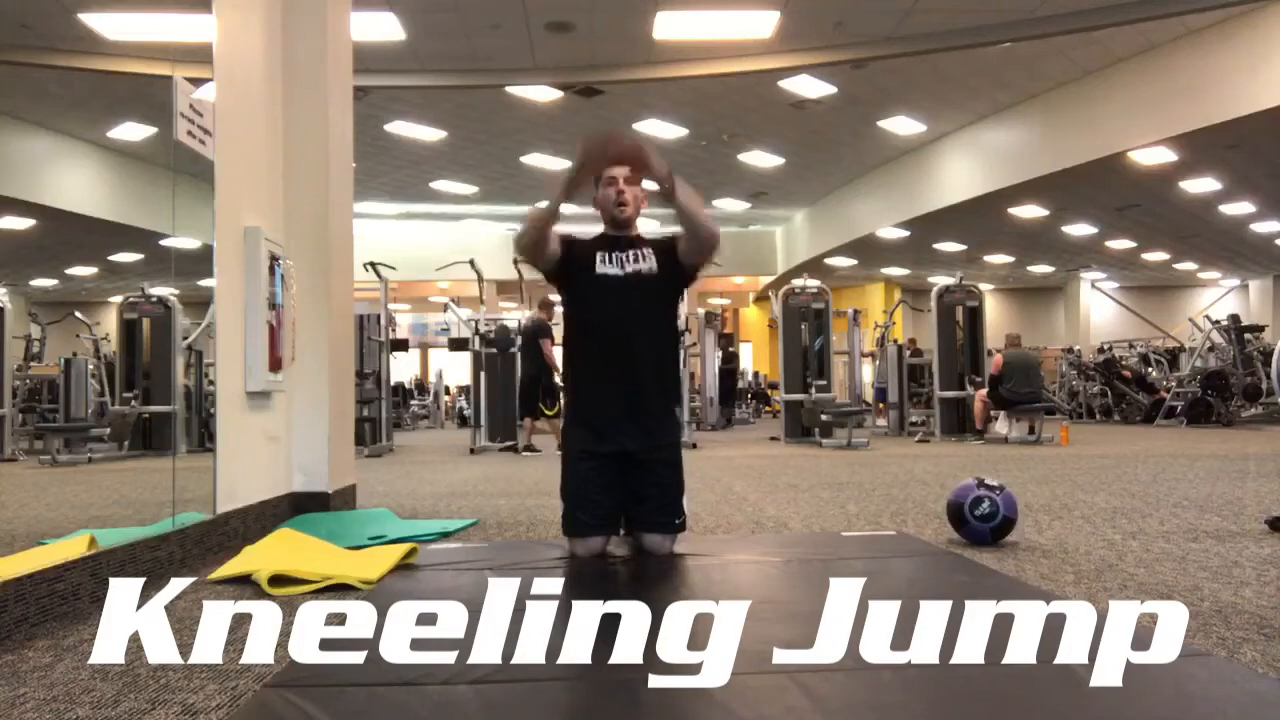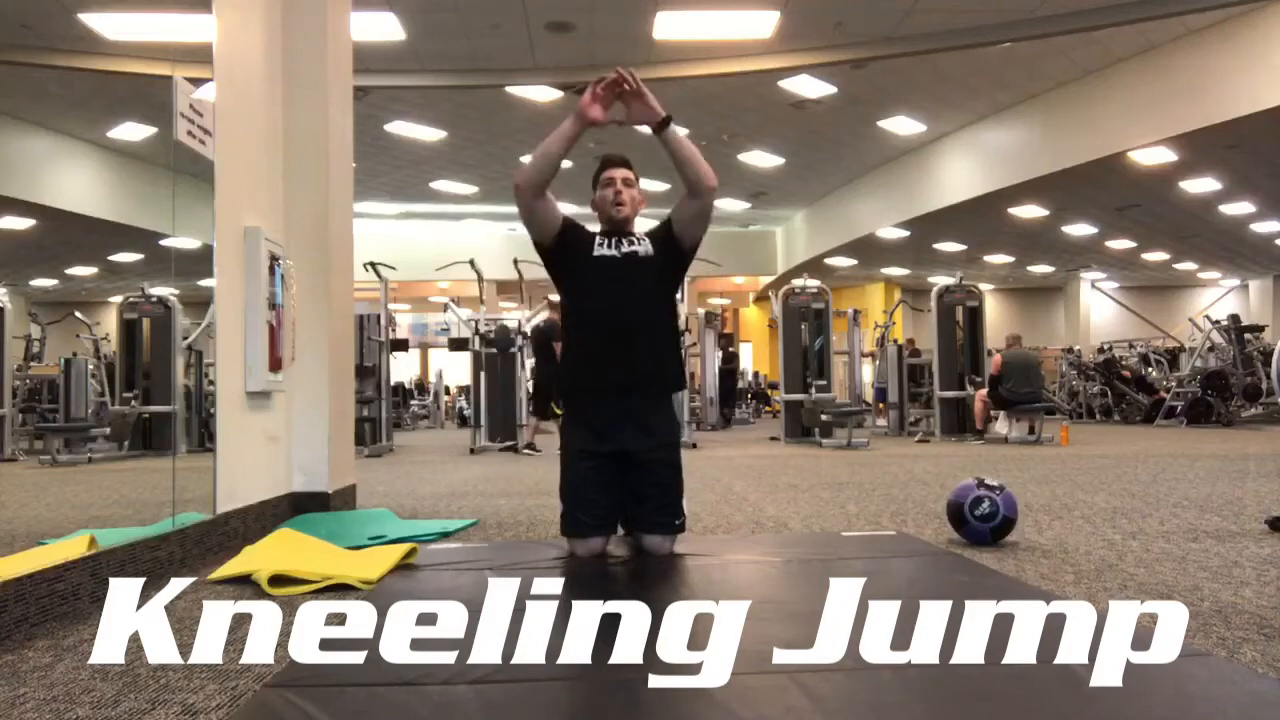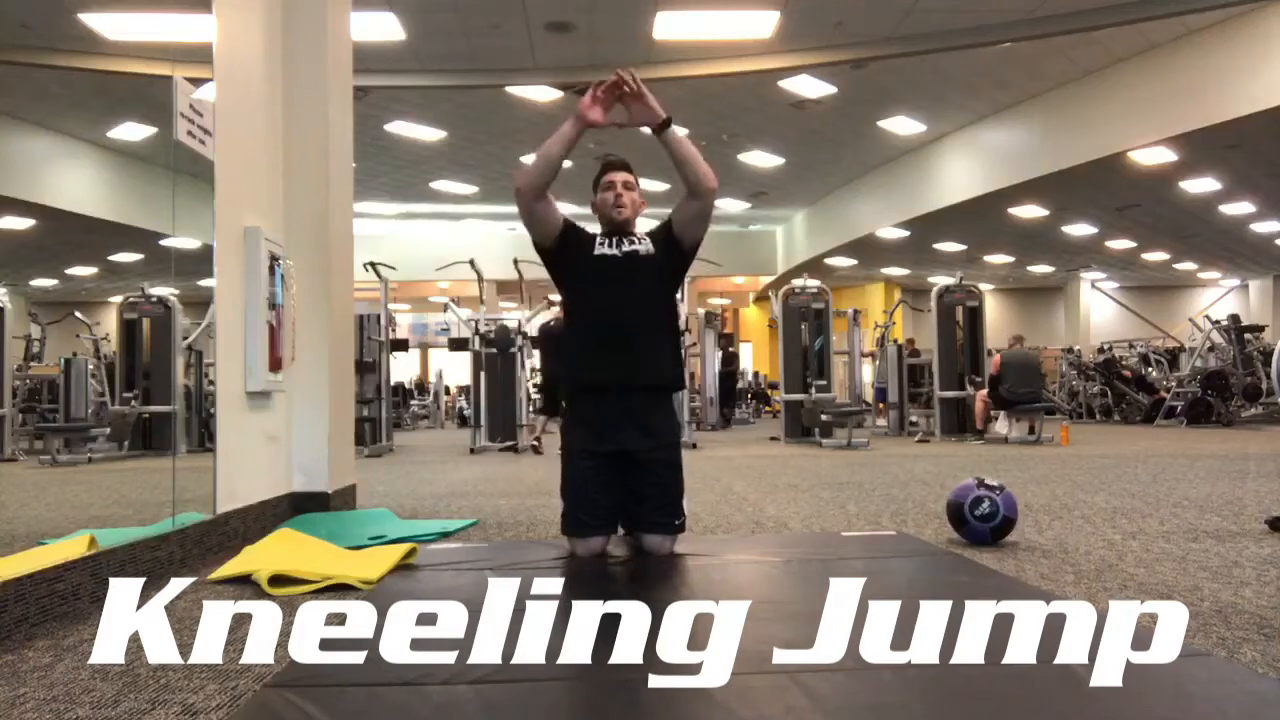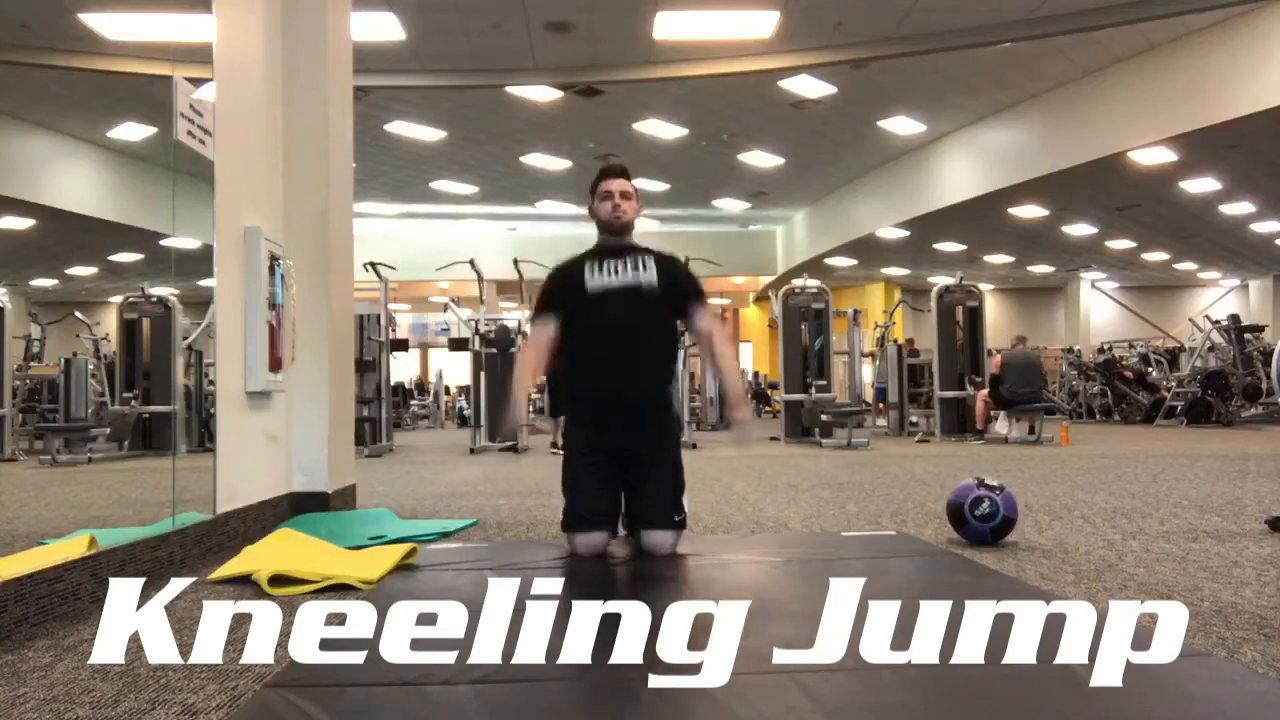
dt=0.2s
person 1, frame 1
left shoulder: (669, 250)
right shoulder: (574, 252)
left elbow: (709, 237)
right elbow: (527, 245)
left wrist: (666, 179)
right wrist: (572, 180)
left hip: (655, 423)
right hip: (589, 426)
left knee: (658, 547)
right knee: (586, 550)
person 1, frame 2
left shoulder: (664, 246)
right shoulder: (572, 246)
left elbow: (704, 189)
right elbow: (527, 189)
left wrist: (658, 122)
right wrist: (579, 122)
left hip: (652, 416)
right hip: (587, 418)
left knee: (657, 545)
right knee: (586, 549)
person 1, frame 3
left shoulder: (665, 247)
right shoulder: (572, 247)
left elbow: (705, 189)
right elbow: (527, 190)
left wrist: (659, 124)
right wrist: (578, 124)
left hip: (653, 414)
right hip: (588, 416)
left knee: (658, 547)
right knee: (587, 549)
person 1, frame 4
left shoulder: (668, 269)
right shoulder: (570, 275)
left elbow: (710, 330)
right elbow: (540, 341)
left wrist: (733, 392)
right wrist: (519, 397)
left hip: (654, 426)
right hip: (591, 428)
left knee: (660, 545)
right knee: (587, 545)
left ankle: (638, 528)
